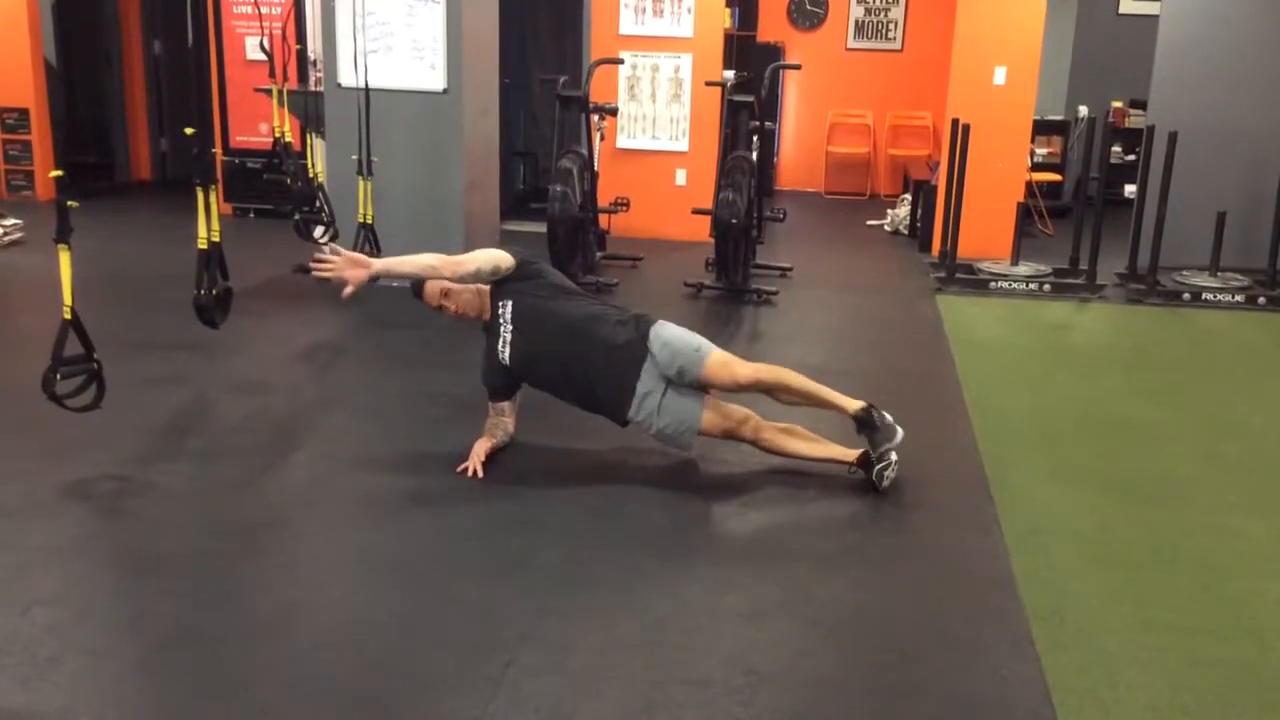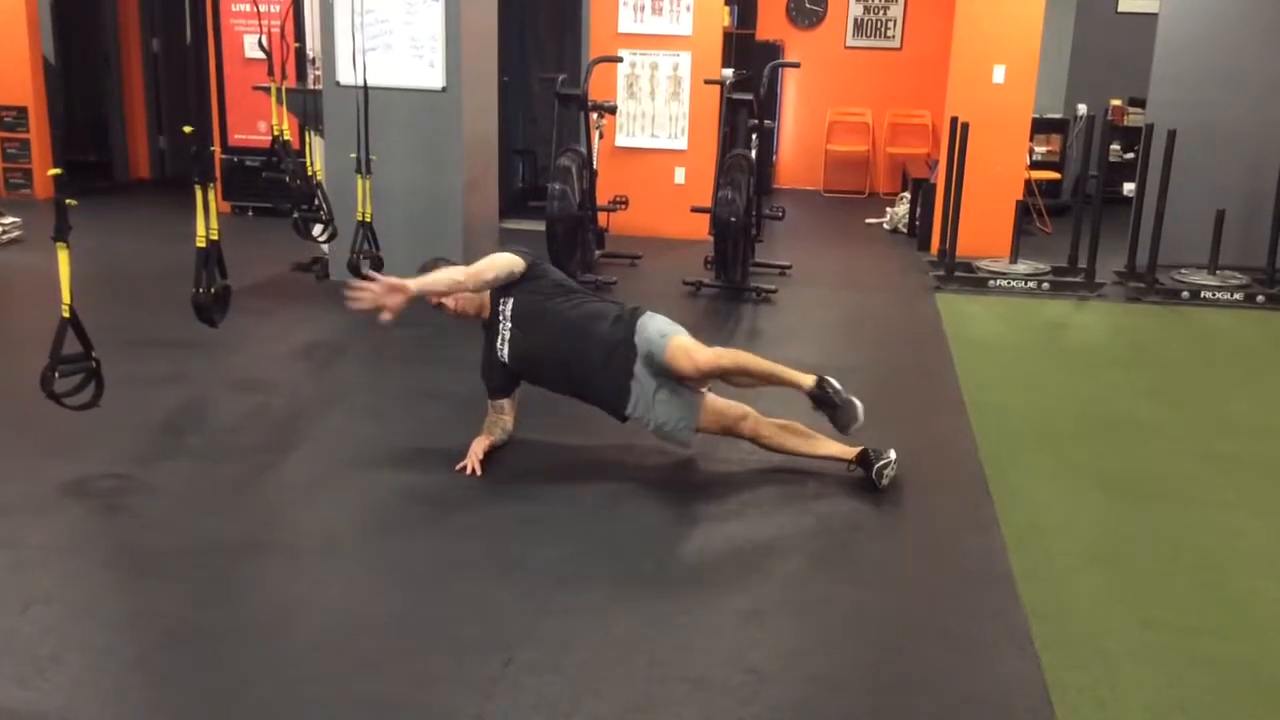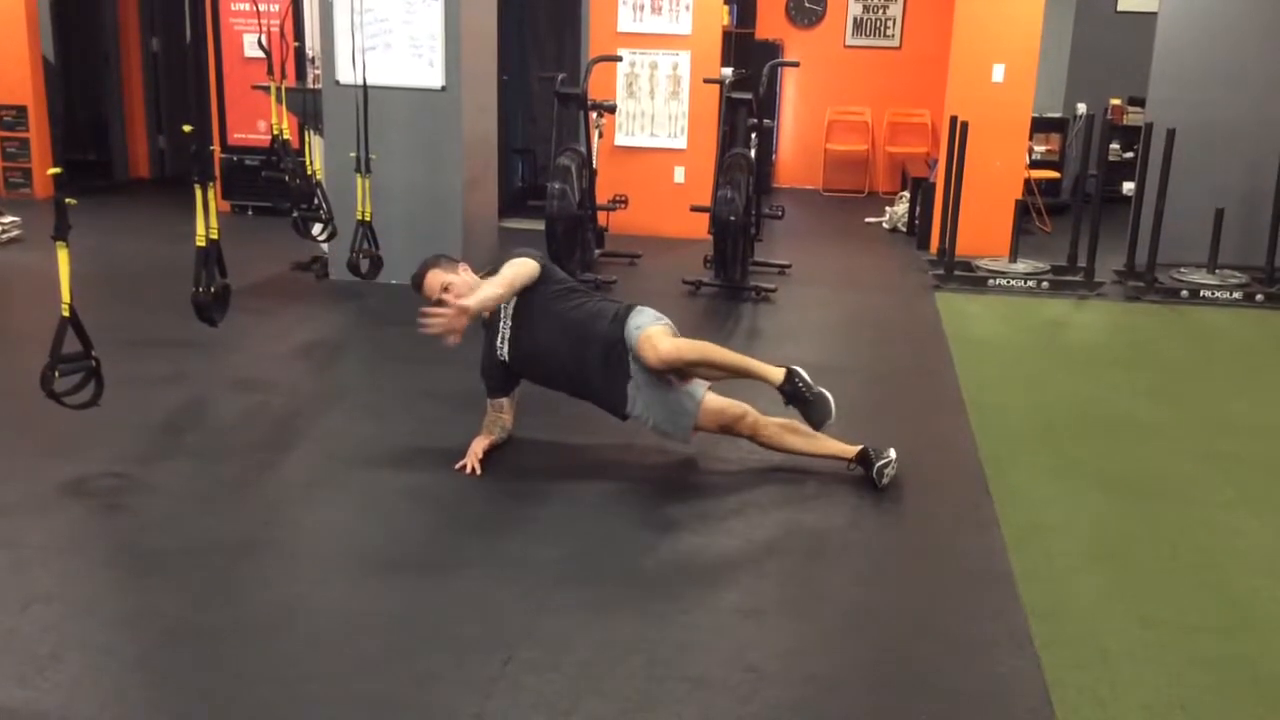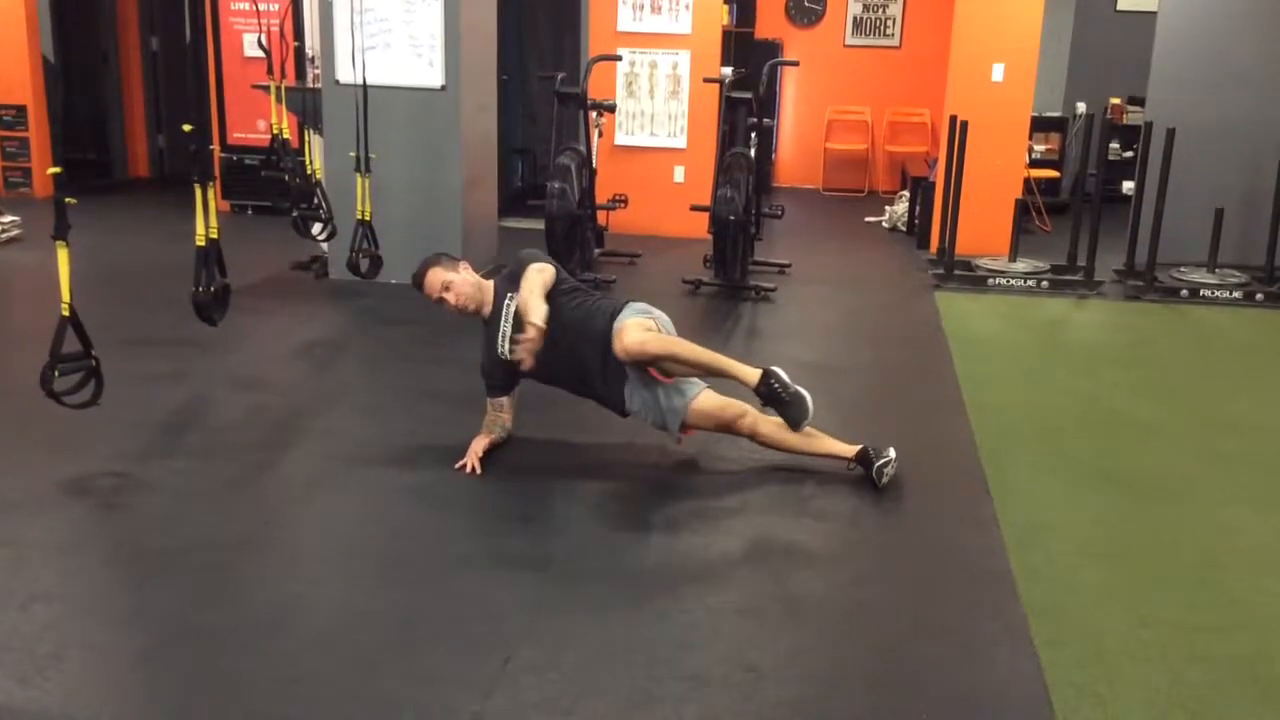
dt=0.3s
person 1, frame 1
left shoulder: (514, 276)
right shoulder: (498, 359)
left elbow: (450, 265)
right elbow: (504, 419)
left wrist: (375, 266)
right wrist: (485, 442)
left hip: (648, 343)
right hip: (636, 398)
left knee: (741, 376)
right knee: (744, 426)
left ankle: (856, 411)
right ankle: (861, 457)
person 1, frame 2
left shoulder: (517, 278)
right shoulder: (496, 358)
left elbow: (472, 273)
right elbow: (502, 416)
left wrist: (409, 286)
right wrist: (485, 439)
left hip: (639, 336)
right hip: (635, 396)
left knee: (700, 363)
right knee: (741, 422)
left ankle: (813, 386)
right ankle: (856, 457)
person 1, frame 3
left shoulder: (515, 266)
right shoulder: (495, 355)
left elbow: (510, 279)
right elbow: (501, 415)
left wrist: (471, 307)
right wrist: (484, 439)
left hip: (632, 331)
right hip: (633, 394)
left knee: (660, 353)
right knee: (742, 421)
left ankle: (781, 378)
right ankle: (861, 457)
person 1, frame 4
left shoulder: (522, 268)
right shoulder: (493, 356)
left elbow: (536, 287)
right elbow: (501, 416)
left wrist: (534, 325)
right wrist: (483, 439)
right hip: (632, 391)
left knee: (630, 344)
right knee: (740, 420)
left ankle: (762, 378)
right ankle: (859, 456)
